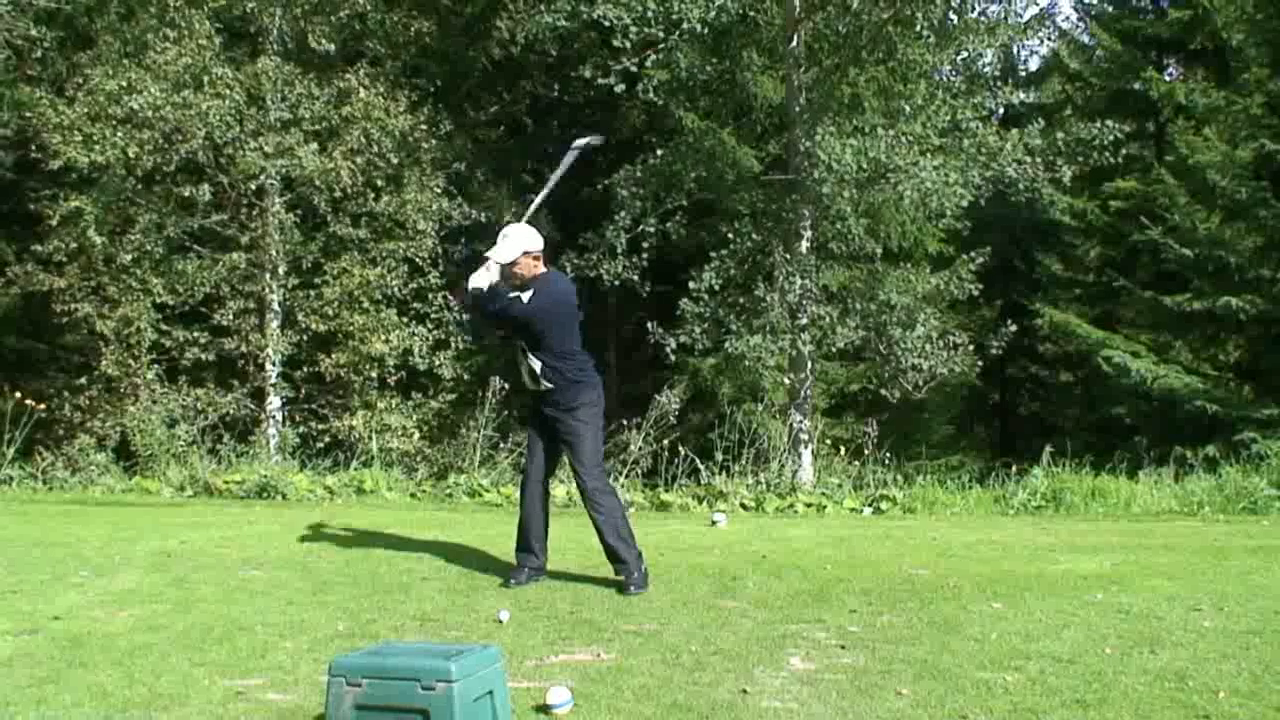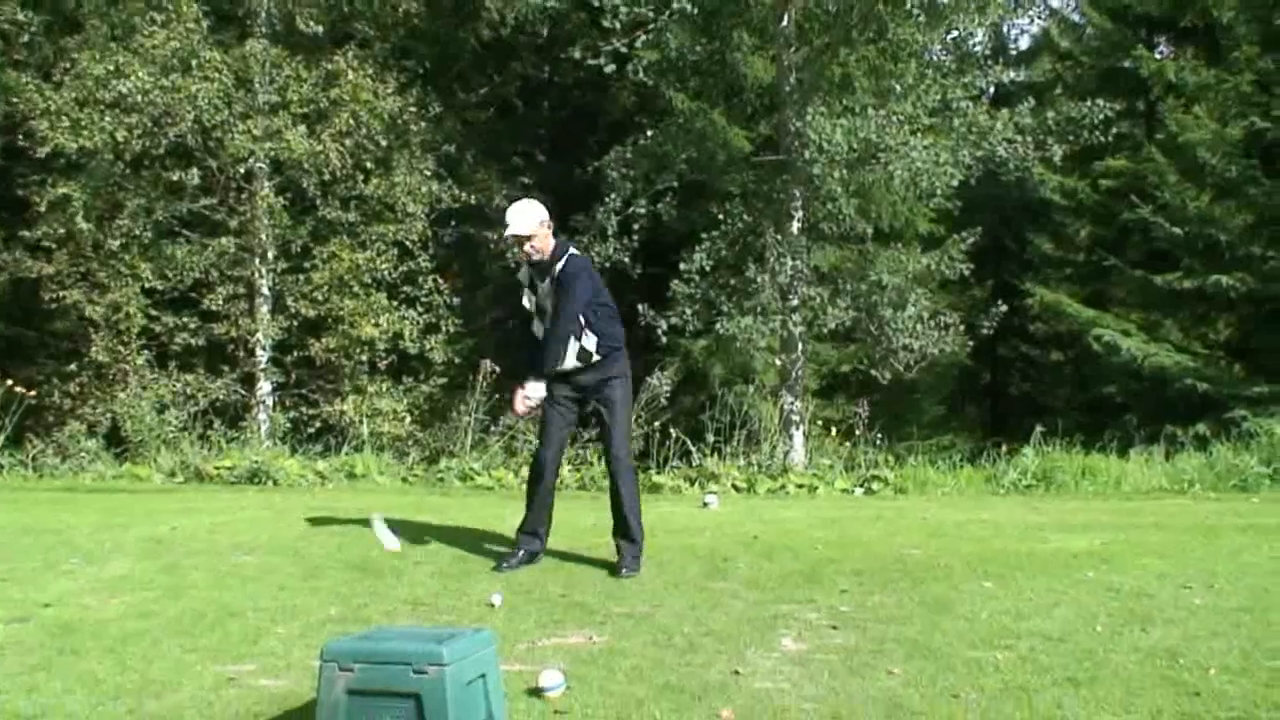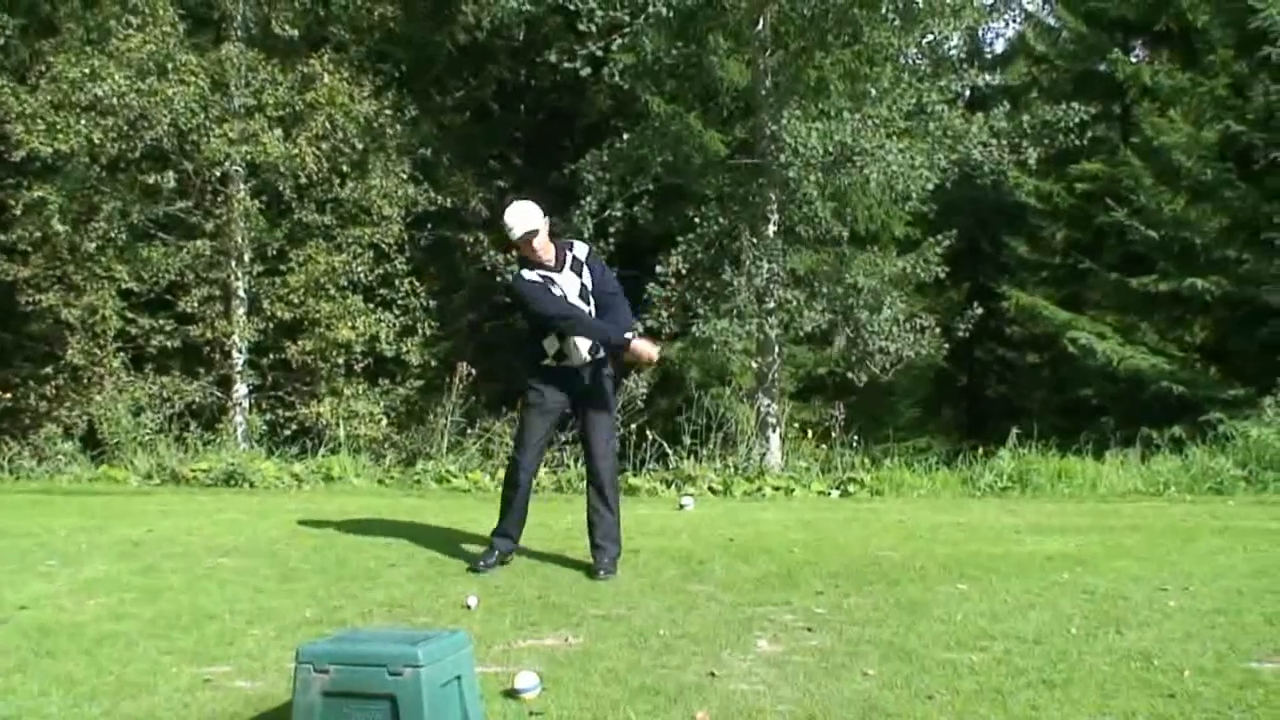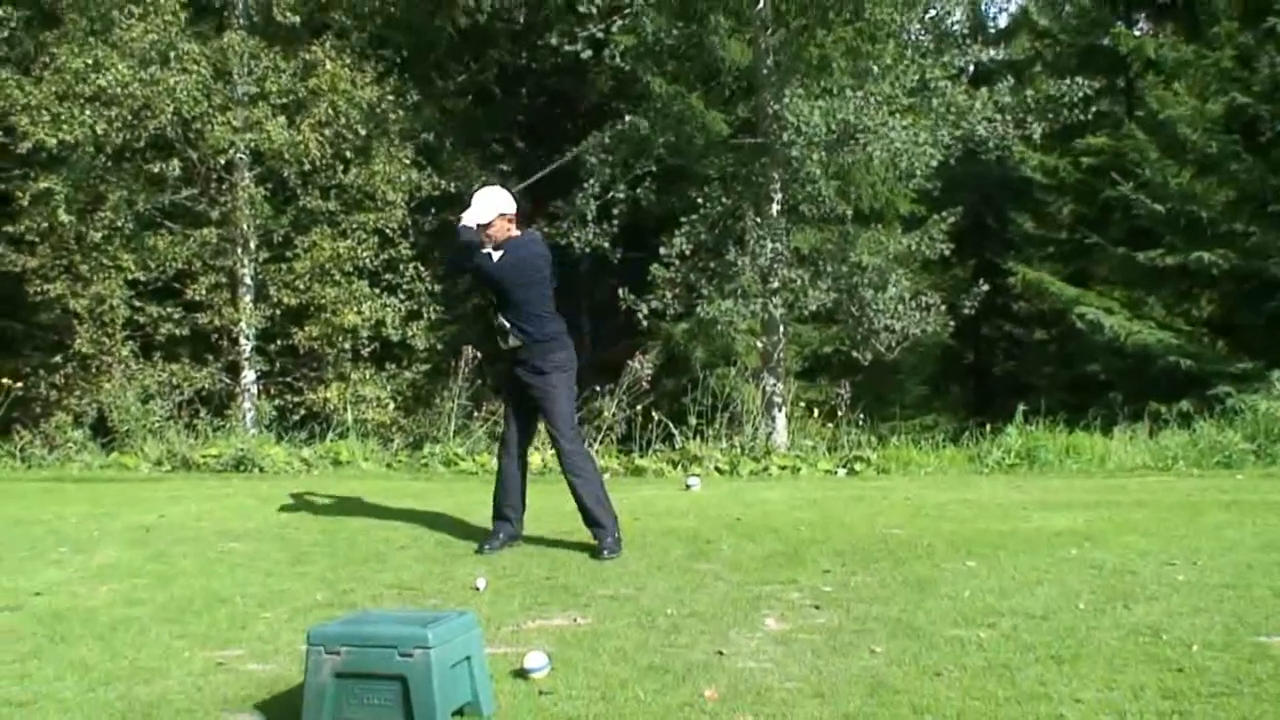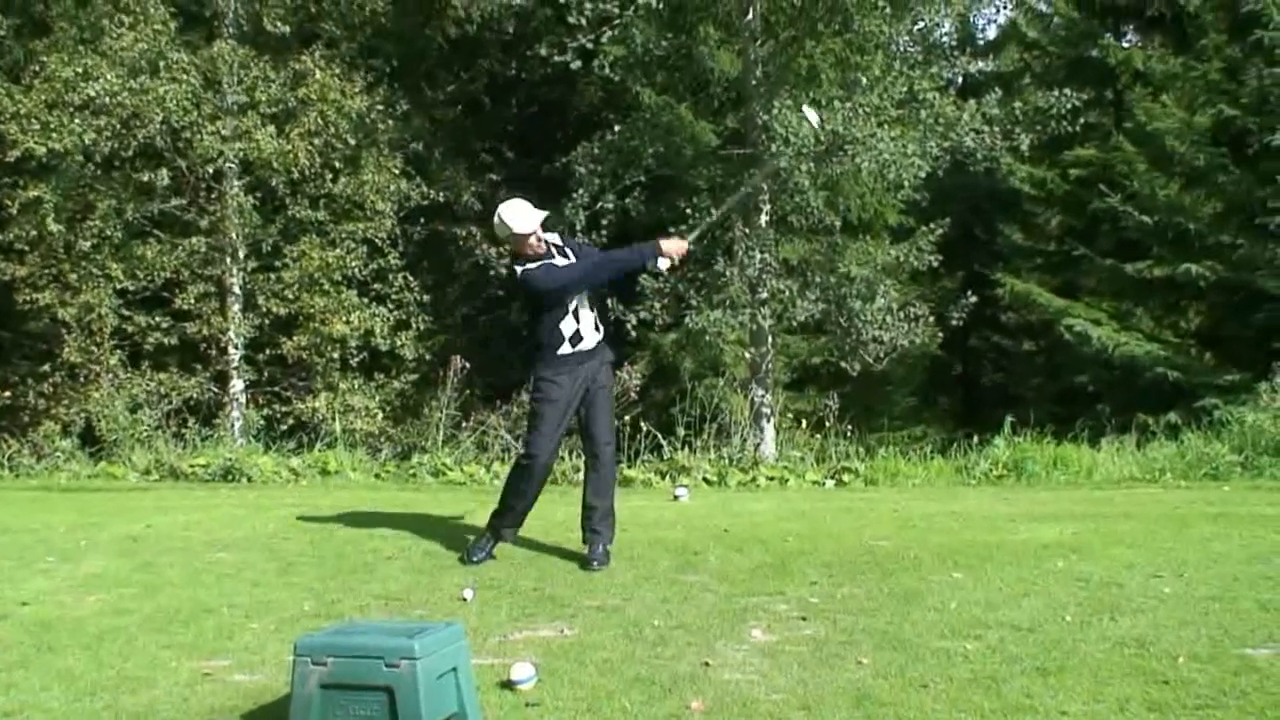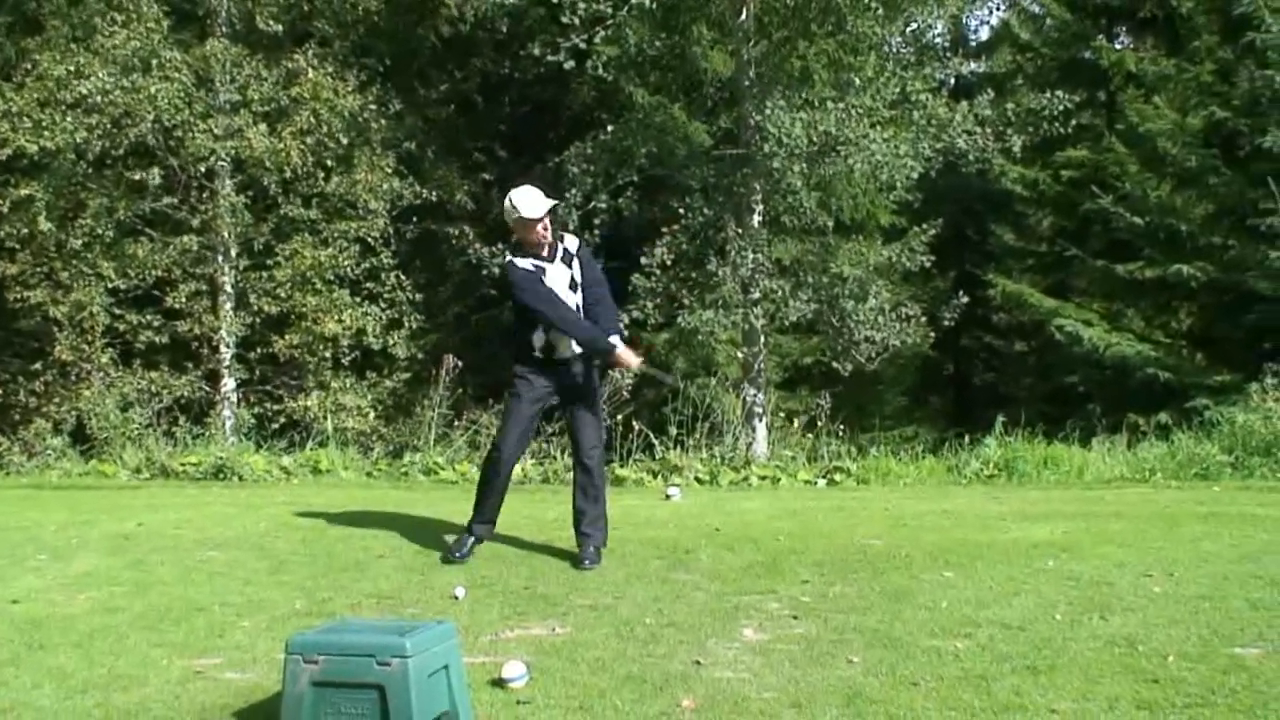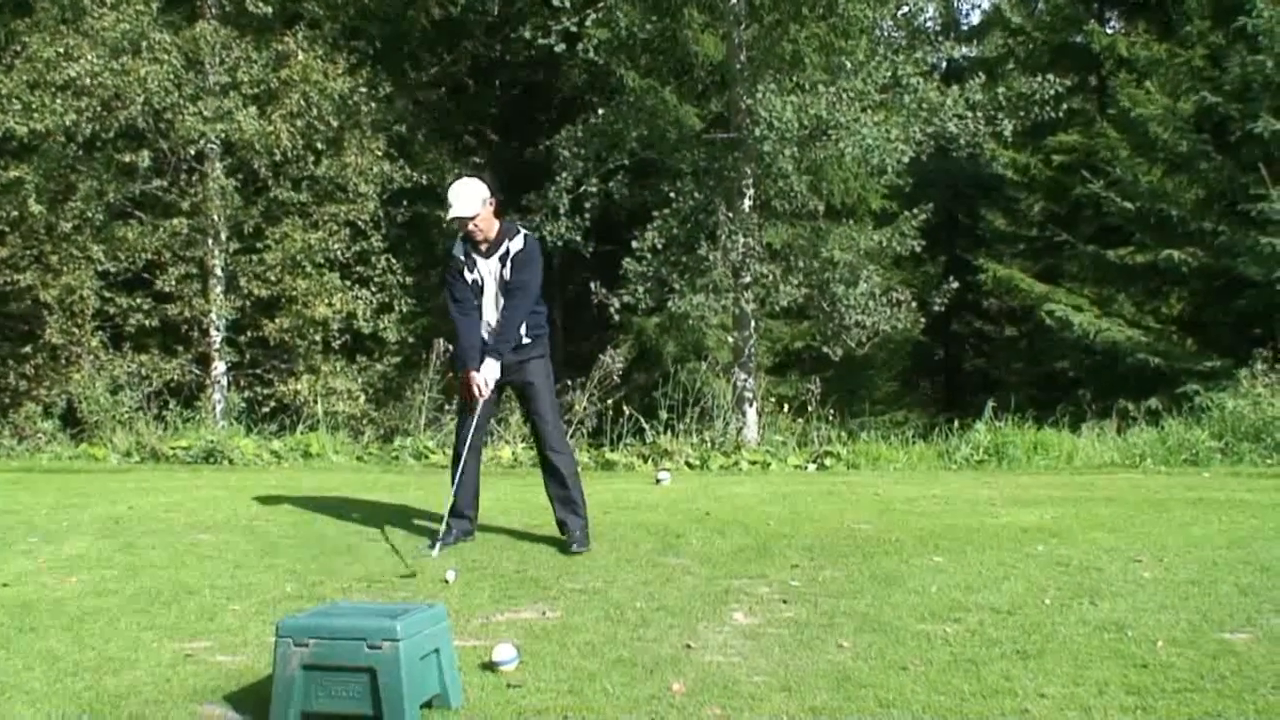
dt=0.7s
person 1, frame 1
left shoulder: (530, 305)
right shoulder: (556, 282)
left elbow: (487, 306)
left wrist: (487, 278)
right wrist: (496, 276)
left hip: (577, 401)
right hip: (547, 399)
left knee: (593, 483)
right knee: (533, 480)
left ankle: (632, 567)
right ankle: (531, 561)
person 1, frame 2
left shoulder: (574, 264)
right shoulder: (529, 276)
left elbow: (560, 326)
right elbow: (541, 332)
left wrist: (535, 381)
right wrist: (538, 381)
left hip: (605, 368)
right hip: (564, 377)
left knee: (618, 458)
right knee: (546, 459)
left ankle: (629, 548)
right ankle: (530, 542)
person 1, frame 3
left shoulder: (581, 254)
right shoulder: (524, 282)
left elbow: (613, 301)
right elbow: (570, 319)
left wrist: (625, 342)
right wrist: (626, 341)
left hip: (595, 372)
right hip: (549, 379)
left knee: (602, 462)
right knee: (524, 461)
left ankle: (605, 550)
right ankle: (503, 542)
person 1, frame 4
left shoulder: (501, 265)
right shoulder: (531, 242)
left elbow: (470, 252)
left wrist: (468, 233)
right wrist: (475, 231)
left hip: (549, 362)
right hip: (524, 361)
left knee: (568, 443)
right knee: (512, 445)
left ankle: (606, 531)
right ankle: (507, 525)
person 1, frame 5
left shoulder: (558, 243)
right shoulder: (529, 276)
left elbow: (599, 261)
right elbow: (594, 270)
left wrist: (651, 252)
right wrist: (653, 249)
left hip: (595, 359)
right hip: (557, 370)
left knee: (601, 450)
right knee: (538, 453)
left ankle: (598, 539)
right ankle: (497, 531)
person 1, frame 6
left shoulder: (573, 248)
right shoulder: (516, 270)
left elbow: (598, 297)
right elbow: (557, 316)
left wrist: (614, 341)
right wrist: (610, 347)
left hip: (581, 364)
right hip: (534, 368)
left knee: (590, 453)
right knee: (504, 450)
left ankle: (591, 540)
right ankle: (477, 532)
person 1, frame 7
left shoulder: (524, 246)
right shoulder: (459, 256)
left elbow: (519, 307)
right elbow: (463, 315)
left wrist: (494, 360)
right wrist: (470, 367)
left hip: (527, 352)
right hip: (481, 356)
left knee: (550, 434)
right knee: (467, 438)
left ankle: (574, 524)
right ankle: (461, 520)
